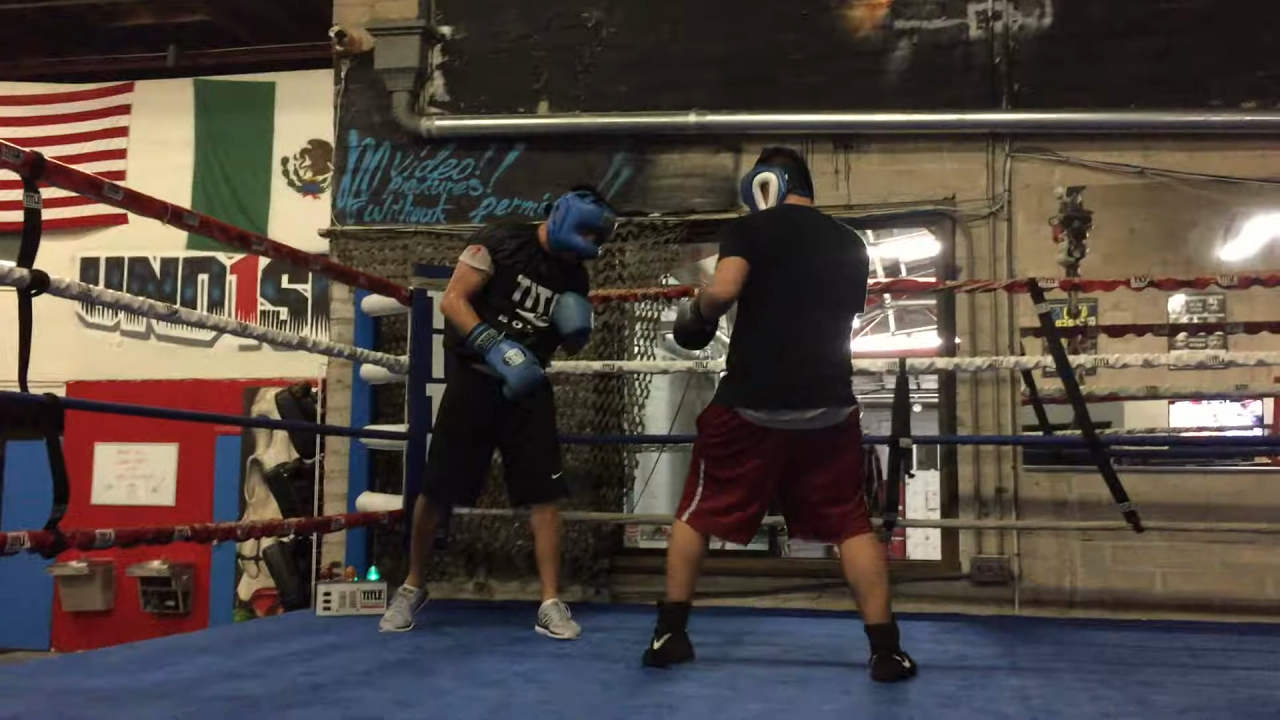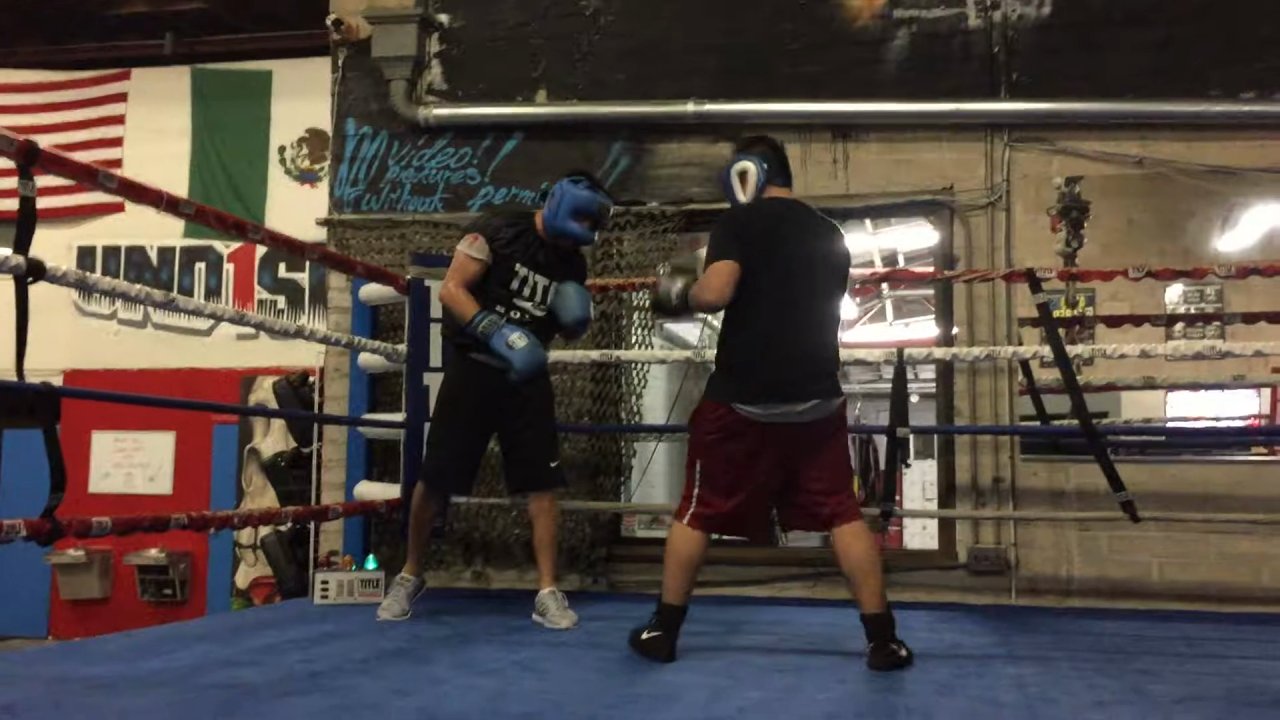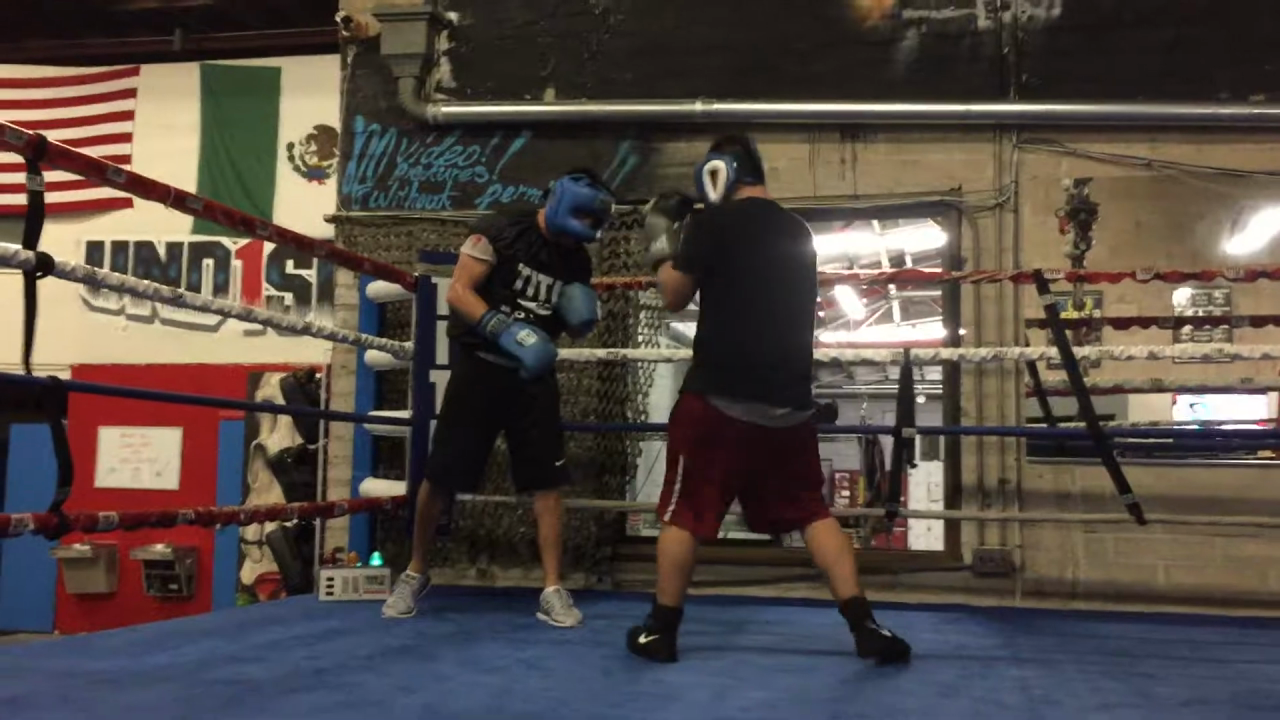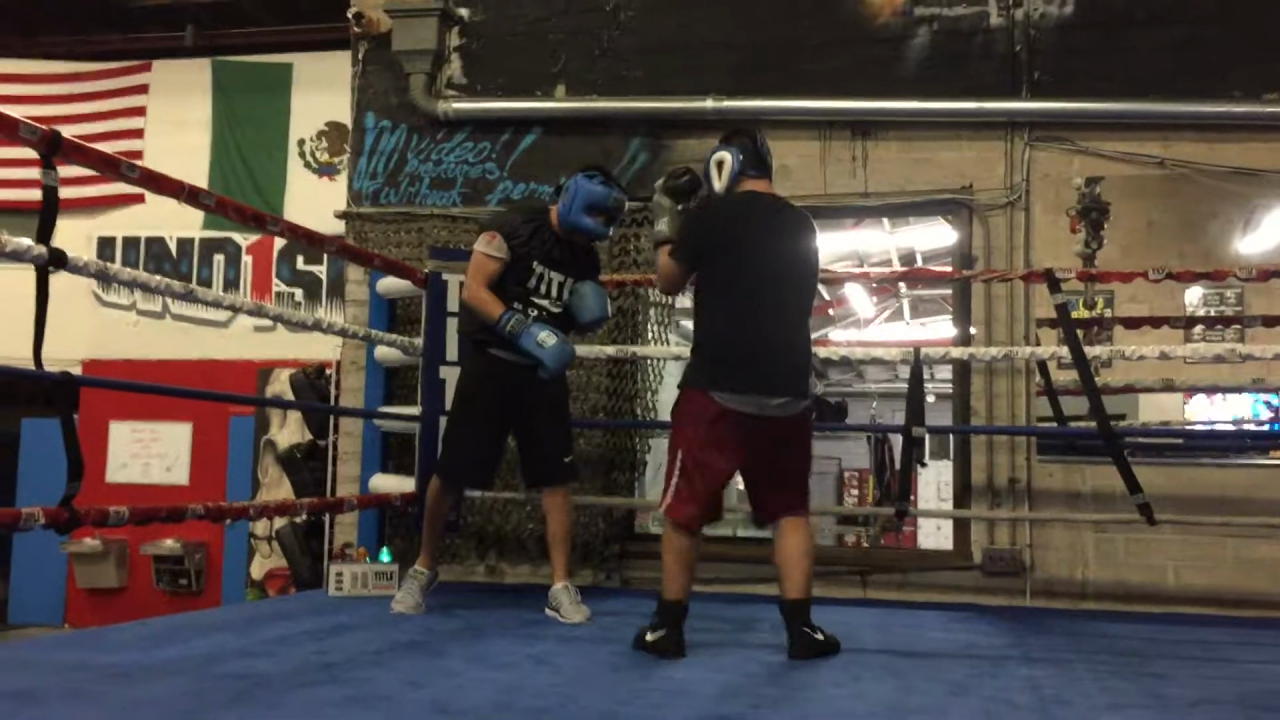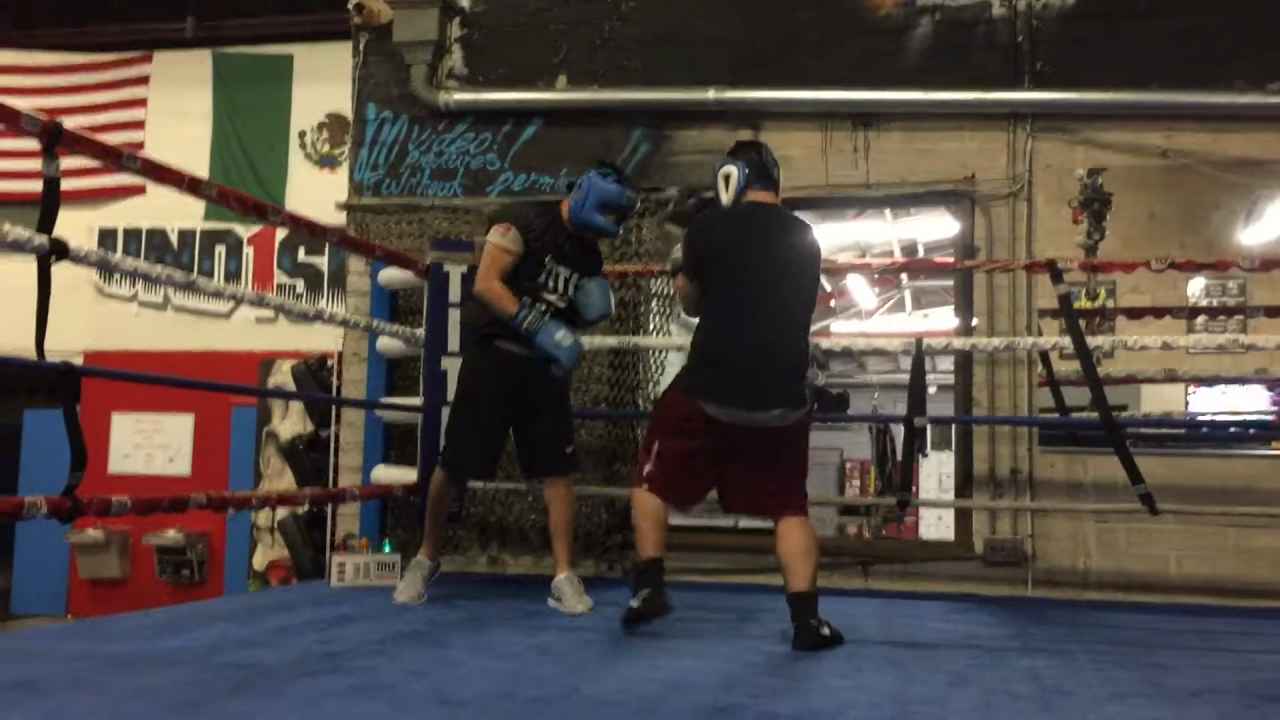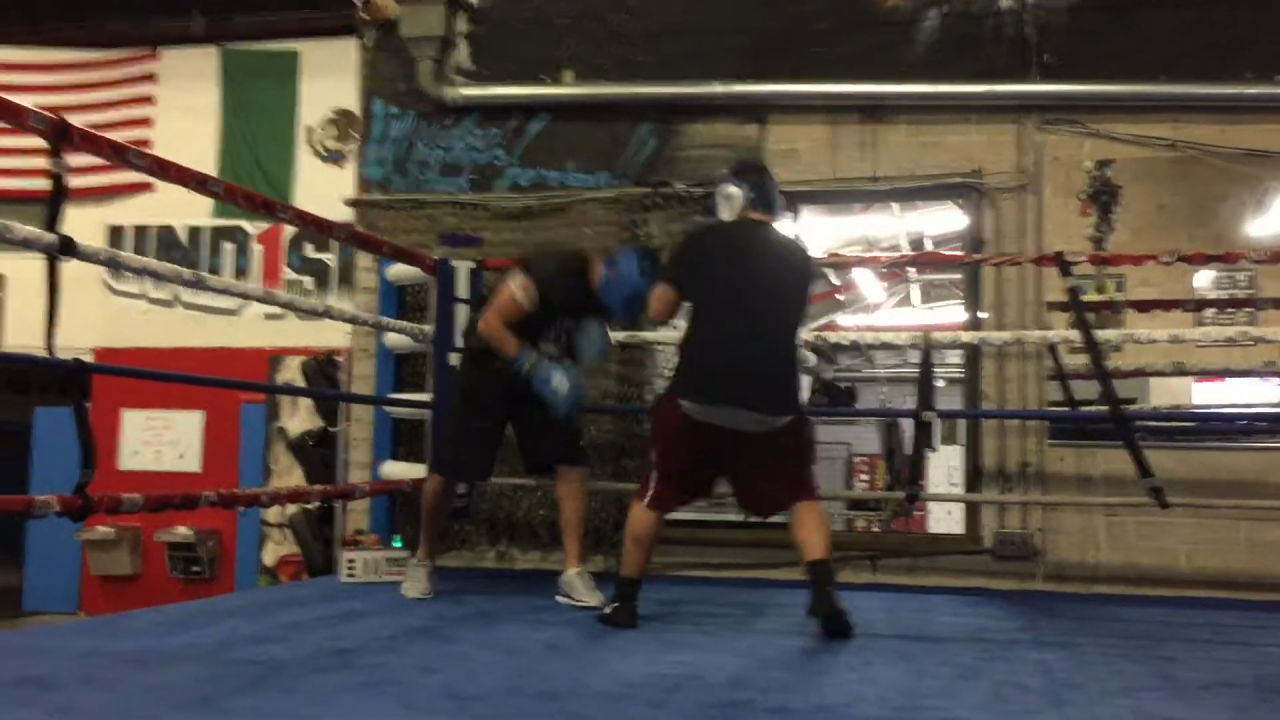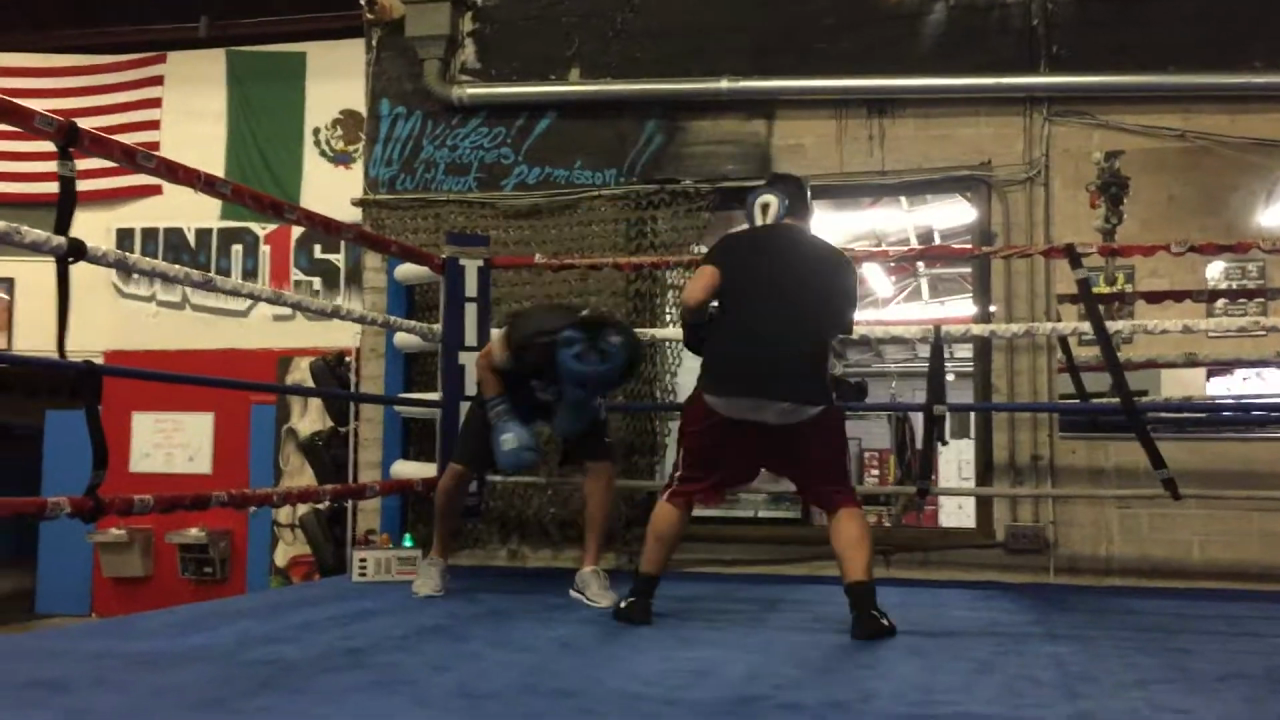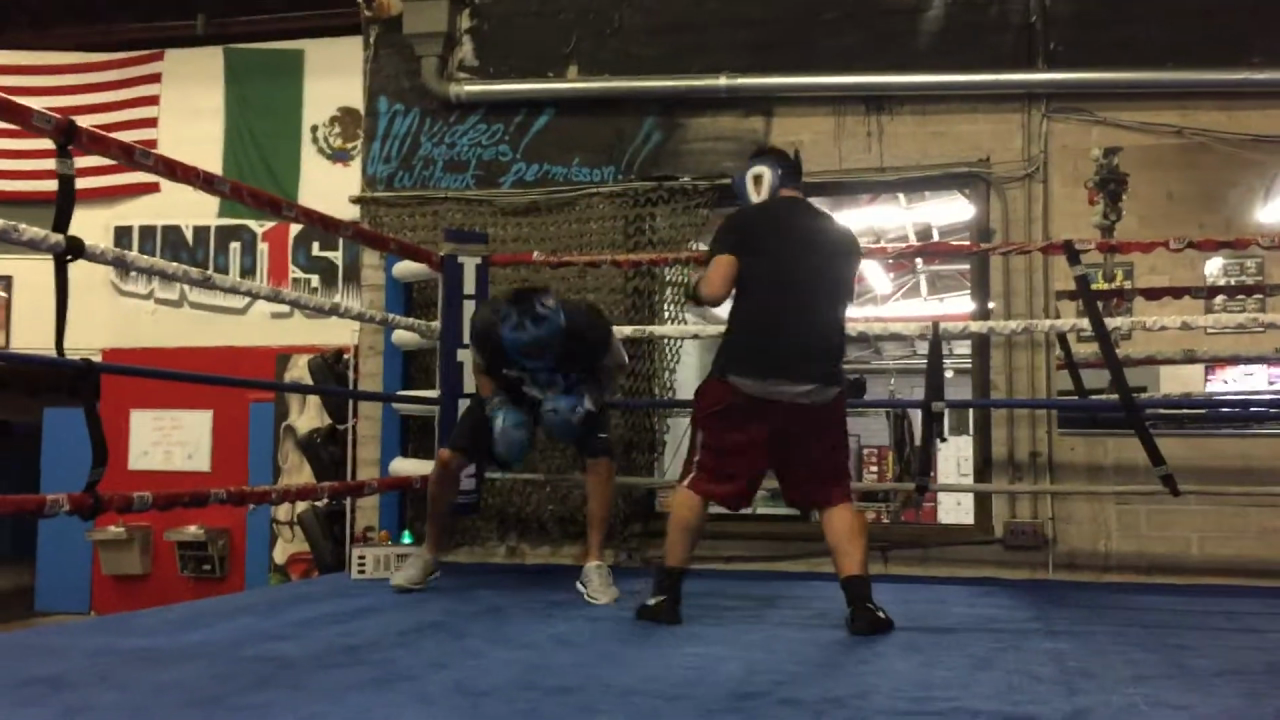
dt=0.2s
person 1, frame 1
left shoulder: (751, 229)
right shoulder: (851, 243)
left elbow: (722, 289)
left wrist: (696, 314)
left hip: (750, 403)
right hip: (828, 406)
left knee: (697, 512)
right knee: (851, 524)
left ankle: (671, 632)
right ankle: (885, 649)
person 1, frame 2
left shoulder: (739, 222)
right shoulder: (829, 234)
left elbow: (715, 292)
left wrist: (678, 291)
left hip: (740, 399)
right hip: (816, 398)
left knee: (694, 513)
right knee: (843, 514)
left ankle: (663, 629)
right ankle: (882, 638)
person 1, frame 3
left shoulder: (713, 222)
right shoulder: (797, 232)
left elbow: (673, 296)
left wrist: (661, 239)
left hip: (719, 395)
right hip: (788, 399)
left knee: (683, 513)
right knee: (811, 513)
left ankle: (660, 630)
right ankle: (865, 625)
person 1, frame 4
left shoulder: (710, 214)
right shoulder: (801, 225)
left elbow: (668, 281)
left wrist: (666, 222)
left hip: (717, 389)
right hip: (787, 391)
left knee: (684, 508)
right knee: (791, 509)
left ankle: (668, 626)
right ankle: (799, 625)
person 1, frame 5
left shoulder: (711, 227)
right shoulder: (804, 237)
left elbow: (691, 303)
left wrist: (681, 255)
left hip: (708, 392)
right hip: (783, 398)
left knee: (652, 478)
right knee: (789, 508)
left ankle: (649, 586)
right ankle: (806, 618)
person 1, frame 6
left shoulder: (701, 241)
right shoulder: (798, 258)
left elbow: (657, 312)
left wrist: (684, 281)
left hip: (696, 397)
right hip: (772, 405)
left knee: (654, 497)
right knee: (801, 498)
left ankle: (623, 600)
right ankle: (823, 592)
person 1, frame 7
left shoulder: (736, 245)
right shoulder: (837, 264)
left elbow: (693, 299)
left wrist: (700, 327)
left hip: (725, 395)
right hip: (804, 402)
left knee: (680, 493)
right knee: (840, 501)
left ankle: (639, 596)
right ankle: (865, 608)
person 1, frame 8
left shoulder: (745, 221)
right shoulder: (840, 236)
left elbow: (711, 291)
left wrist: (701, 285)
left hip: (743, 377)
right hip: (817, 383)
left knee: (698, 481)
right knee: (834, 496)
left ankle: (666, 592)
right ankle: (862, 602)
person 2, frame 1
left shoulder: (573, 276)
right shoulder: (499, 243)
left elbow: (570, 346)
right elbow: (451, 300)
left wrist: (576, 330)
right wrist: (494, 347)
left hip: (529, 388)
right hip: (475, 379)
left knee: (545, 495)
right knee: (436, 490)
left ankle: (550, 604)
right ankle: (413, 587)
person 2, frame 2
left shoulder: (572, 262)
right shoulder: (496, 232)
left elbow: (569, 333)
right elbow: (451, 290)
left wrist: (575, 318)
right wrist: (497, 332)
left hip: (527, 376)
right hip: (474, 367)
left knee: (543, 484)
right knee: (435, 478)
left ankle: (547, 592)
right ankle: (410, 575)
person 2, frame 3
left shoulder: (577, 261)
right shoulder: (499, 231)
left elbow: (575, 328)
right elbow: (458, 293)
left wrist: (581, 318)
right wrist: (506, 331)
left hip: (534, 376)
right hip: (480, 366)
left knee: (548, 483)
right knee: (441, 476)
left ankle: (553, 591)
right ankle: (416, 573)
person 2, frame 4
left shoulder: (586, 258)
right shoulder: (513, 228)
left elbow: (582, 322)
right elbow: (473, 291)
left wrist: (590, 314)
right wrist: (525, 331)
left hip: (544, 373)
right hip: (491, 363)
left knee: (557, 480)
right knee: (451, 473)
left ankle: (561, 587)
right ankle: (423, 569)
person 2, frame 5
left shoulder: (589, 253)
right shoulder: (524, 223)
right elbow: (485, 283)
left wrist: (593, 307)
right wrist: (539, 327)
left hip: (544, 364)
right hip: (493, 355)
left knee: (558, 470)
right knee: (456, 464)
left ankle: (564, 577)
right ankle: (426, 559)
person 2, frame 6
left shoulder: (598, 296)
right shoulder: (546, 274)
right elbow: (489, 324)
left wrist: (589, 346)
right wrist: (538, 370)
left hip: (543, 379)
right hip: (489, 368)
left knee: (571, 465)
right knee: (449, 471)
left ankle: (573, 574)
right ankle: (423, 560)
person 2, frame 7
left shoulder: (621, 350)
right shoulder: (529, 335)
right elbow: (484, 363)
left wrist: (585, 401)
right wrist: (503, 420)
left hip: (570, 403)
right hip: (510, 391)
left knee: (600, 465)
right knee: (458, 470)
left ankle: (589, 571)
right ankle: (435, 559)
person 2, frame 8
left shoulder: (590, 328)
right shoulder: (488, 326)
left elbow: (613, 369)
right elbow: (482, 372)
left wrist: (583, 399)
right wrist: (499, 410)
left hip: (572, 396)
right hip: (511, 392)
left knee: (601, 463)
right knee: (448, 460)
left ankle: (594, 567)
right ankle: (428, 554)
